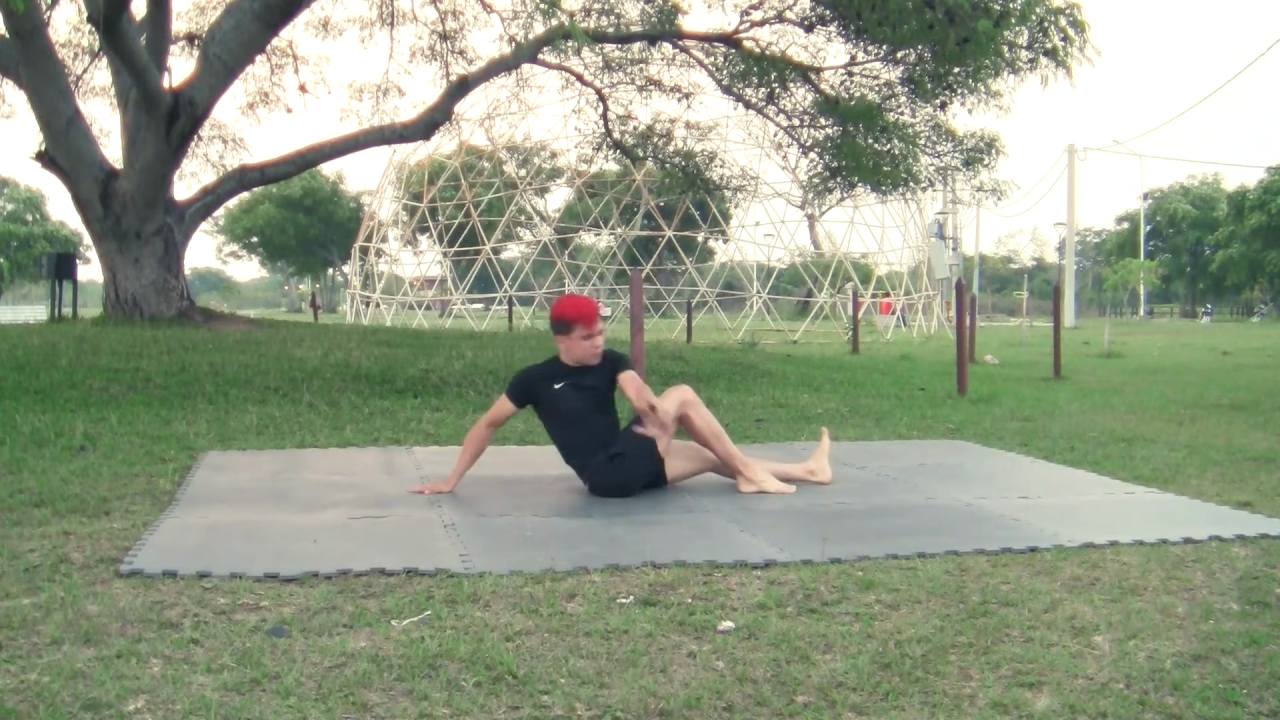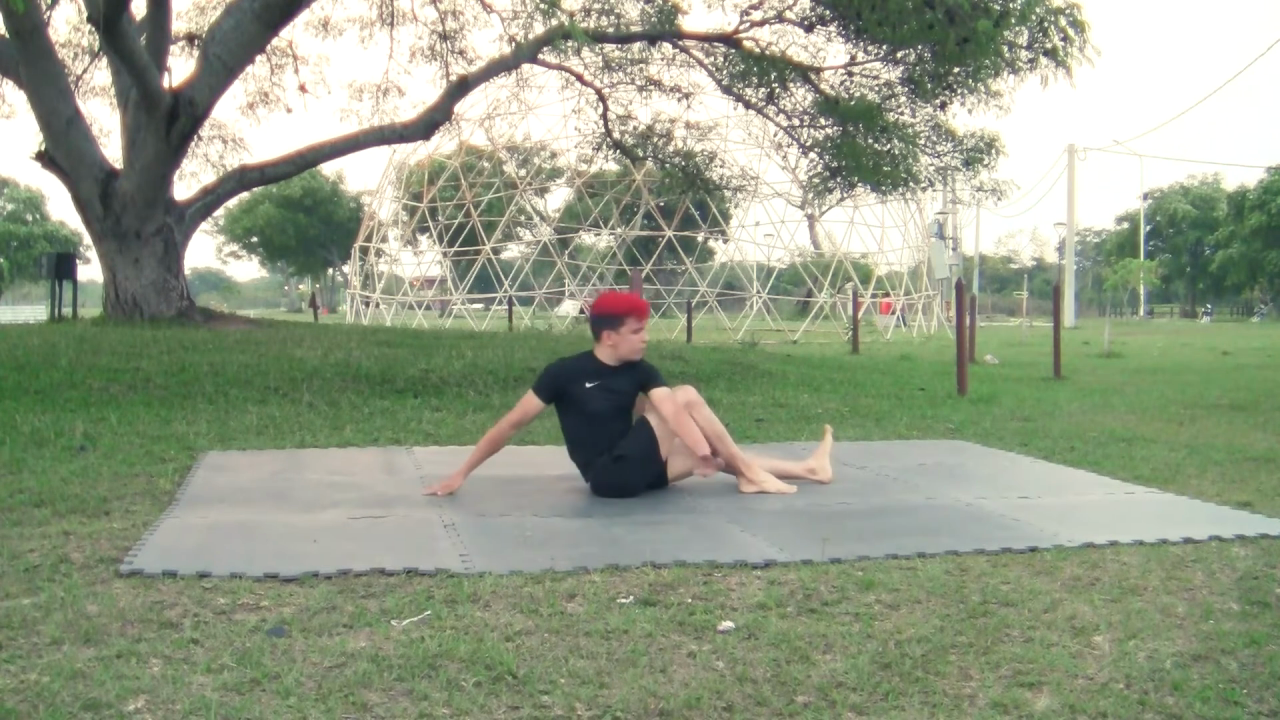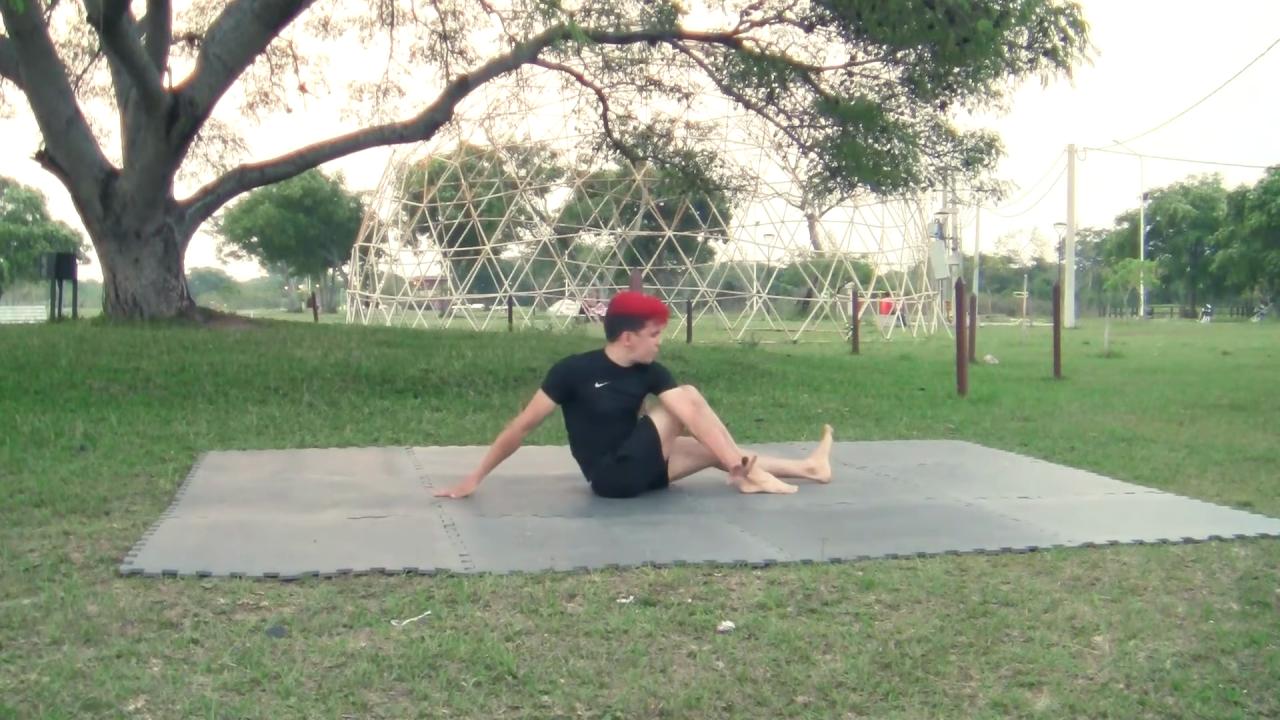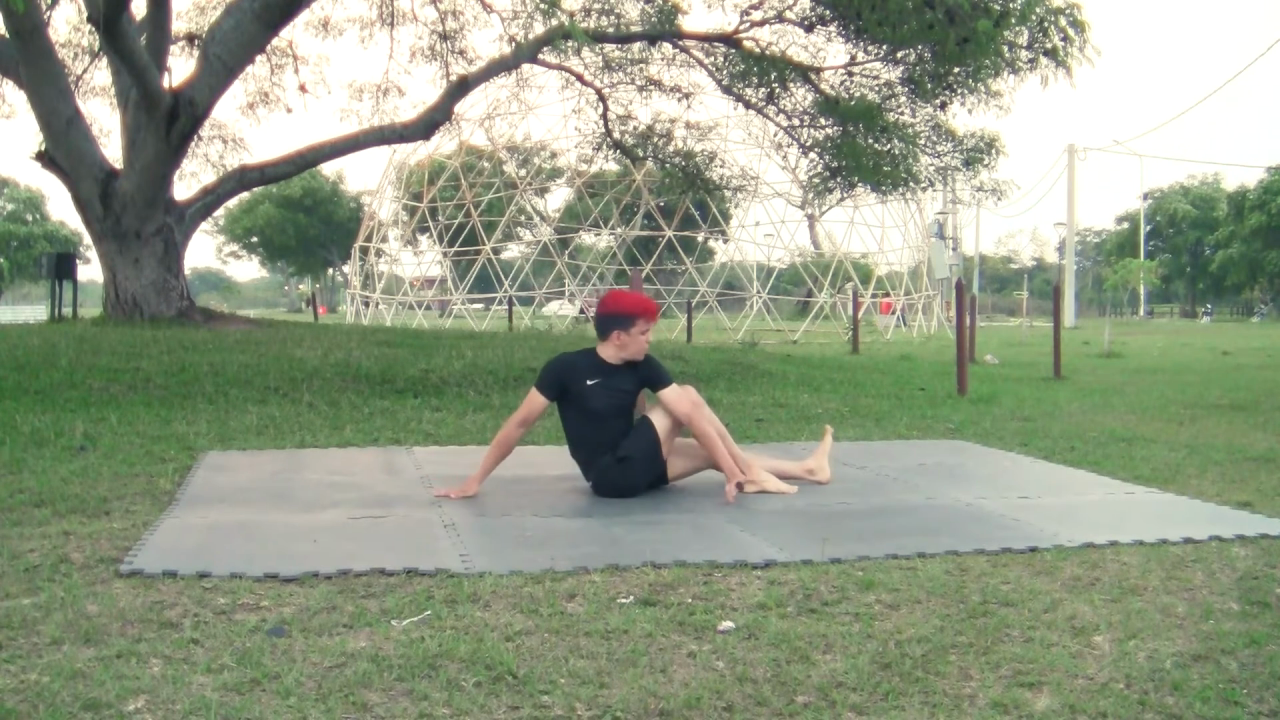
dt=0.2s
person 1, frame 1
left shoulder: (610, 360)
right shoulder: (534, 378)
left elbow: (638, 390)
right elbow: (487, 425)
left wrist: (649, 408)
right wrist: (453, 478)
left hip: (626, 466)
right hip: (606, 475)
left knee: (712, 456)
right knee: (683, 396)
left ankle: (805, 470)
right ankle: (747, 472)
person 1, frame 2
left shoulder: (640, 371)
right shoulder: (564, 373)
left elbow: (671, 412)
right elbow: (511, 424)
left wrist: (703, 448)
right wrist: (461, 474)
left hip: (632, 468)
right hip: (609, 476)
right knee: (686, 395)
left ankle: (807, 468)
right ankle: (748, 472)
person 1, frame 3
left shoulder: (650, 371)
right shoulder: (573, 370)
left elbow: (692, 418)
right elbow: (524, 425)
left wrist: (732, 459)
right wrist: (475, 478)
left hip: (634, 467)
right hip: (611, 477)
right knee: (689, 397)
left ankle: (805, 468)
right ankle: (753, 474)
person 1, frame 4
left shoulder: (644, 366)
right shoulder: (565, 368)
left elbow: (692, 418)
right elbow: (520, 423)
left wrist: (730, 468)
right wrist: (476, 480)
left hip: (631, 466)
right hip: (610, 477)
right knee: (688, 395)
left ankle: (805, 469)
right ankle: (750, 470)
